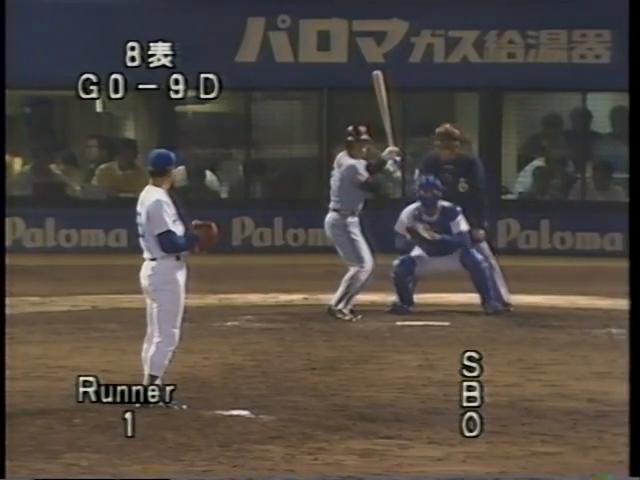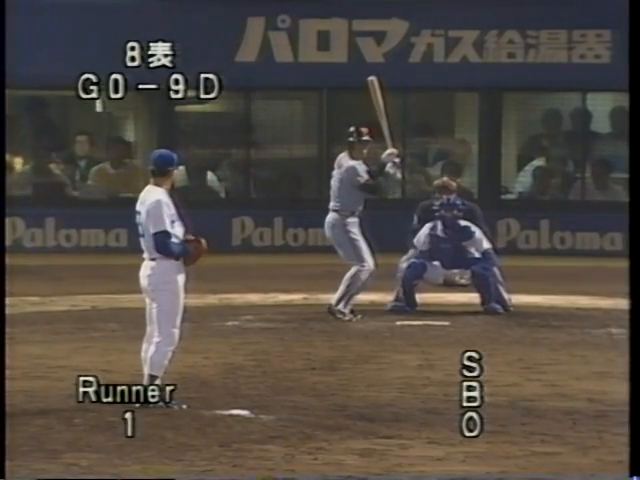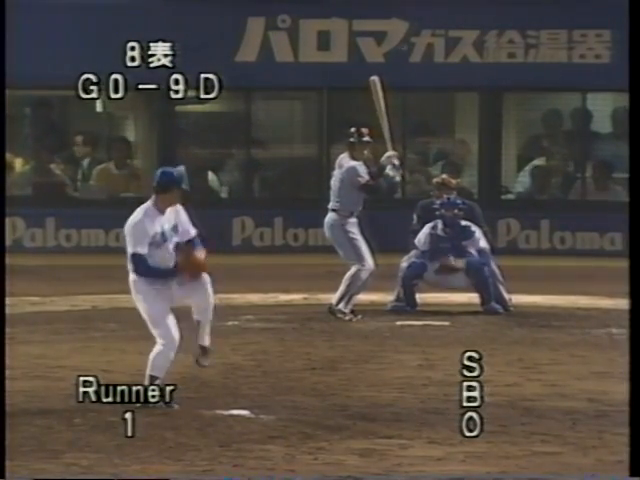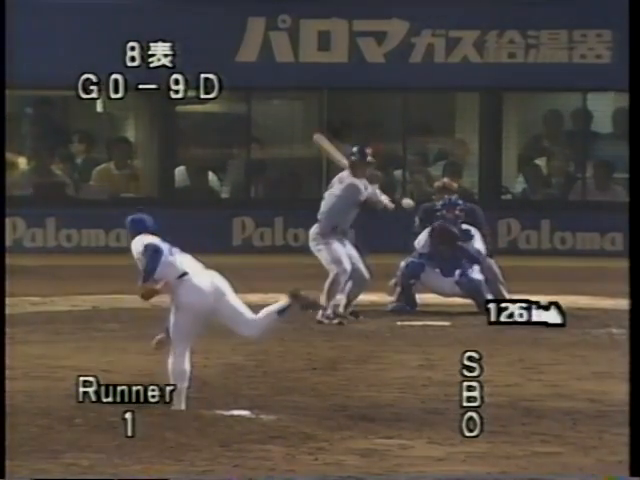
dt=1s
person 1, frame 1
left shoulder: (148, 195)
right shoulder: (159, 200)
right elbow: (169, 244)
left wrist: (187, 235)
right wrist: (194, 238)
left hip: (153, 268)
right hip: (166, 270)
left knee: (155, 333)
right knee: (167, 334)
left ankle: (150, 388)
person 1, frame 2
left shoulder: (147, 195)
right shoulder: (159, 200)
right elbow: (164, 245)
left wrist: (183, 242)
right wrist: (188, 249)
left hip: (152, 268)
right hip: (165, 272)
left knee: (155, 333)
right knee: (167, 334)
left ankle: (151, 388)
person 1, frame 3
left shoulder: (176, 211)
right shoulder: (138, 222)
left elbow: (191, 239)
right elbow: (140, 266)
left wrist: (197, 252)
right wrist: (173, 272)
left hip: (171, 279)
right hip: (145, 286)
left knee: (201, 282)
right knee: (169, 339)
left ankle: (203, 343)
person 1, frame 4
left shoulder: (140, 243)
left elbow: (155, 252)
left wrist: (145, 282)
right wrist: (169, 334)
left hip: (190, 292)
right hip: (212, 282)
left knee: (178, 349)
right knee: (253, 326)
left ankle: (178, 406)
right ankle: (292, 301)
person 2, frame 1
left shoulder: (345, 158)
right shoulder: (352, 165)
left elbow: (370, 169)
right elbow: (375, 187)
left wrist: (385, 158)
right wrist: (391, 166)
left hip: (346, 220)
right hip: (342, 221)
left knee: (367, 265)
right knee: (362, 266)
left ankle: (344, 305)
right ankle: (337, 306)
person 2, frame 2
left shoulder: (345, 159)
right shoulder: (352, 167)
left elbow: (370, 177)
right elbow: (374, 189)
left wrist: (384, 162)
right wrist: (389, 170)
left hip: (345, 221)
right hip: (342, 222)
left knee: (366, 265)
right knee: (364, 265)
left ankle: (343, 305)
right ankle: (338, 306)
person 2, frame 3
left shoulder: (345, 160)
right shoulder: (353, 167)
left elbow: (369, 179)
right elbow: (374, 189)
left wrist: (383, 164)
right wrist: (388, 174)
left hip: (346, 221)
right hip: (340, 222)
left knee: (367, 266)
right knee: (363, 265)
left ankle: (344, 306)
right ankle: (337, 306)
person 2, frame 4
left shoulder: (345, 177)
right shoulder: (354, 184)
right elbow: (375, 204)
right wrist: (381, 201)
left hip: (338, 235)
right hip: (323, 234)
left knee: (362, 276)
right knee: (342, 269)
left ankle: (343, 308)
right ankle: (325, 313)
person 3, frame 1
left shoulder: (471, 163)
right shoulder: (428, 163)
left elbow: (479, 195)
left wrist: (479, 224)
left hip: (466, 219)
left knee: (486, 258)
left ankle: (503, 300)
person 3, frame 2
left shoulder: (470, 209)
right shoulder: (425, 208)
left elbow: (483, 235)
right elbow: (416, 234)
right knee: (405, 264)
right ankle: (400, 297)
person 3, frame 3
left shoulder: (469, 208)
right shoulder: (424, 206)
left elbow: (482, 232)
right elbow: (415, 232)
right knee: (408, 262)
right ankle: (400, 299)
person 3, frame 4
left shoulder: (471, 210)
right shoulder: (427, 210)
left elbow: (483, 234)
right elbow: (419, 234)
left knee: (489, 265)
right knee: (407, 266)
right ankle: (402, 301)
person 4, frame 1
left shoulder: (451, 211)
right shoulder: (411, 212)
left elbow: (465, 241)
right elbow: (399, 240)
left wrist: (436, 237)
right wrist: (409, 241)
left hip: (452, 255)
right hip: (427, 256)
left knee: (475, 259)
right knee: (400, 267)
left ankle: (490, 301)
right ankle: (405, 302)
person 4, frame 2
left shoulder: (470, 231)
right shoulder: (430, 229)
left elbow: (490, 257)
right elbow: (417, 254)
left wrist: (471, 273)
left hip: (465, 270)
right hip: (440, 270)
left knee: (482, 271)
right knee: (413, 267)
left ankle: (490, 303)
right ankle: (407, 302)
person 4, frame 3
left shoulder: (470, 230)
right shoulder: (431, 229)
left elbow: (486, 257)
right elbow: (419, 254)
left wrist: (463, 263)
left hip: (465, 274)
right hip: (438, 273)
left knee: (481, 268)
right knee: (411, 266)
left ankle: (489, 303)
right ankle: (407, 302)
person 4, frame 4
left shoulder: (469, 232)
right shoulder: (432, 232)
left elbow: (480, 259)
right elbow: (417, 257)
left wrist: (458, 244)
right hip: (438, 279)
left knee: (472, 280)
right knee: (410, 265)
left ankle: (485, 304)
right ankle: (406, 302)
